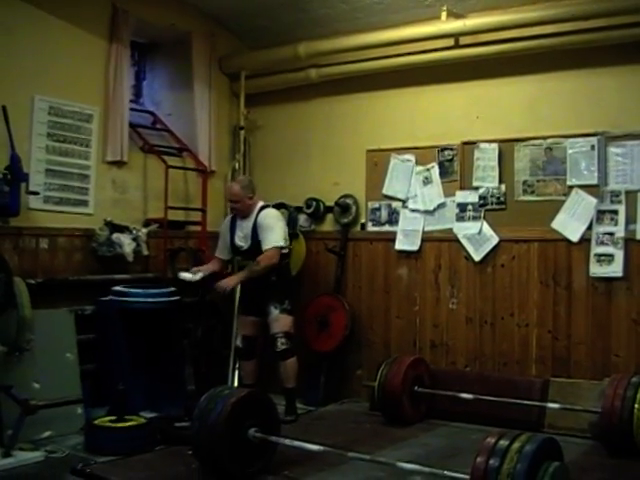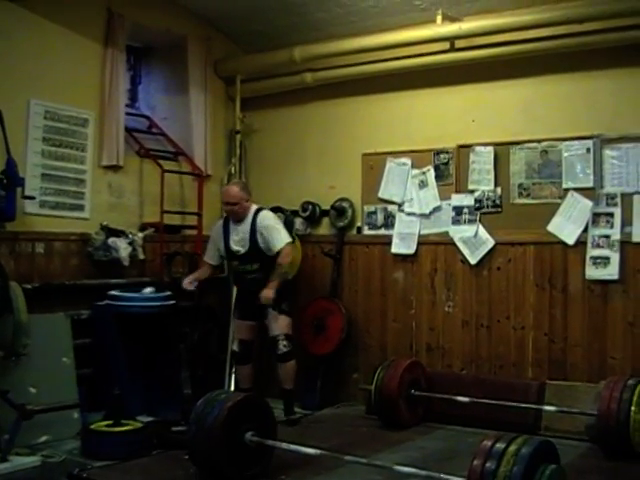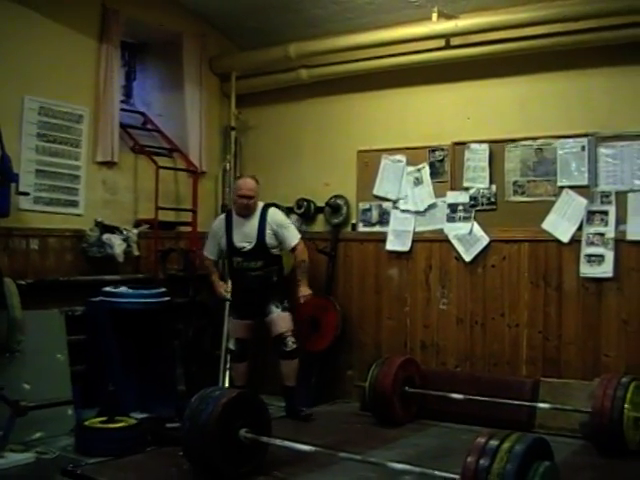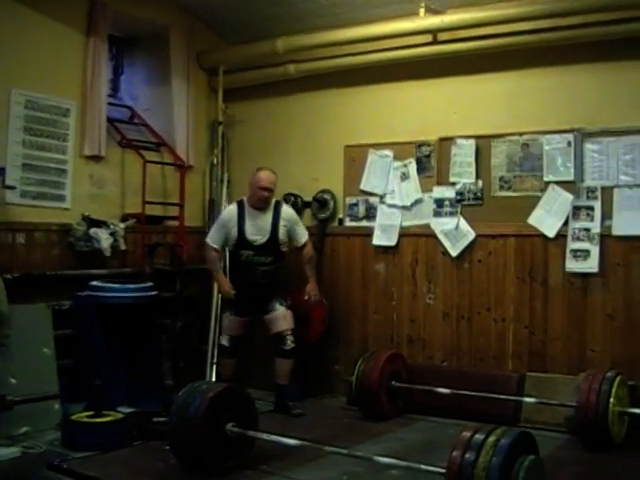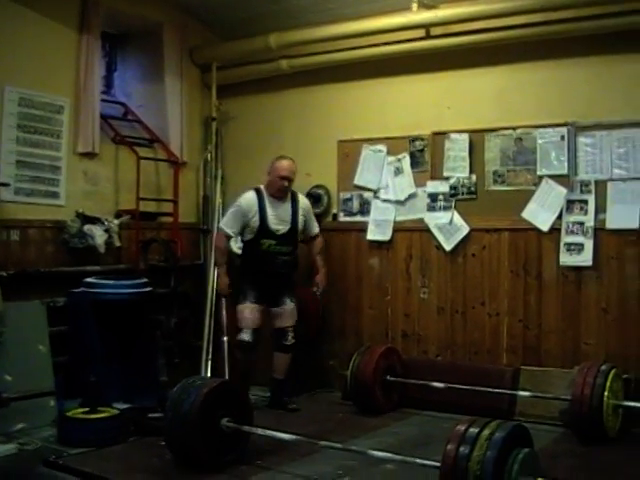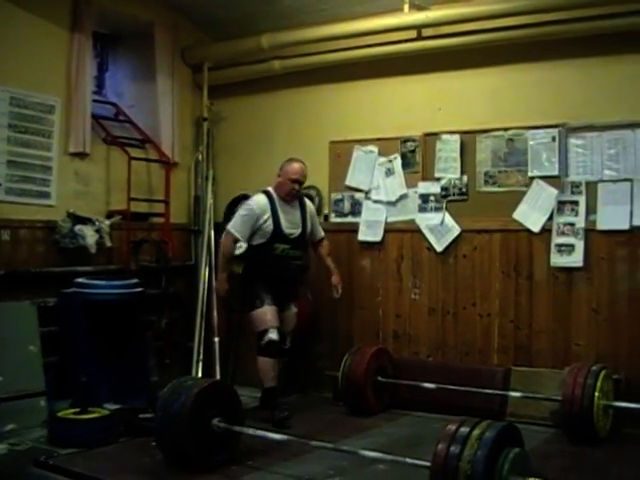
dt=0.2s
person 1, frame 1
left shoulder: (268, 216)
right shoulder: (229, 223)
left elbow: (272, 257)
right elbow: (221, 259)
left wrist: (236, 277)
right wrist: (201, 270)
left hip: (275, 288)
right hip: (250, 291)
left knee: (283, 344)
right knee: (245, 345)
left ankle: (290, 404)
person 1, frame 2
left shoulder: (265, 219)
right shoulder: (221, 227)
left elbow: (285, 254)
right elbow: (210, 263)
left wrist: (271, 287)
right wrist: (193, 277)
left hip: (271, 293)
right hip: (244, 294)
left knee: (282, 345)
right knee: (242, 349)
left ankle: (288, 405)
person 1, frame 3
left shoulder: (273, 216)
right shoulder: (221, 223)
left elbow: (298, 249)
right elbow: (209, 259)
left wrist: (303, 283)
right wrist: (217, 282)
left hip: (272, 290)
right hip: (241, 292)
left knee: (286, 342)
right knee: (238, 347)
left ankle: (291, 402)
person 1, frame 4
left shoulder: (285, 213)
right shoulder: (231, 213)
left elbow: (305, 248)
right elbow: (212, 250)
left wrist: (312, 281)
right wrist: (221, 279)
left hip: (273, 288)
right hip: (240, 288)
left knee: (286, 341)
right knee: (228, 342)
left ankle: (283, 398)
person 1, frame 5
left shoulder: (301, 203)
right shoulder: (249, 201)
left elbow: (314, 237)
right elbow: (222, 237)
left wrist: (320, 269)
right wrist: (221, 272)
left hip: (284, 280)
right hip: (253, 279)
left knee: (286, 338)
right knee: (247, 337)
left ankle: (279, 393)
right ankle: (240, 385)
person 1, frame 6
left shoulder: (306, 207)
right shoulder: (258, 204)
left elbow: (319, 242)
right elbow: (229, 239)
left wrist: (333, 271)
right wrist: (222, 275)
left hip: (288, 283)
right hip: (260, 282)
left knee: (281, 343)
right knee: (270, 339)
left ankle: (269, 394)
right ankle: (272, 403)
